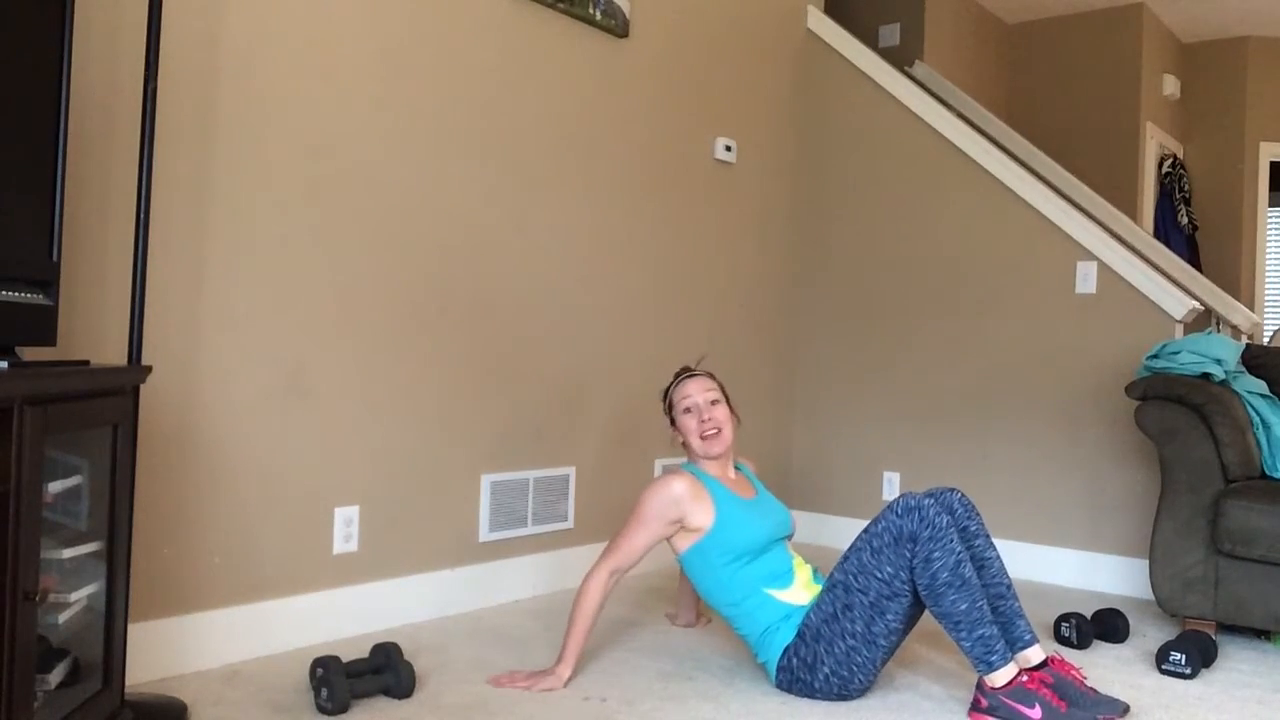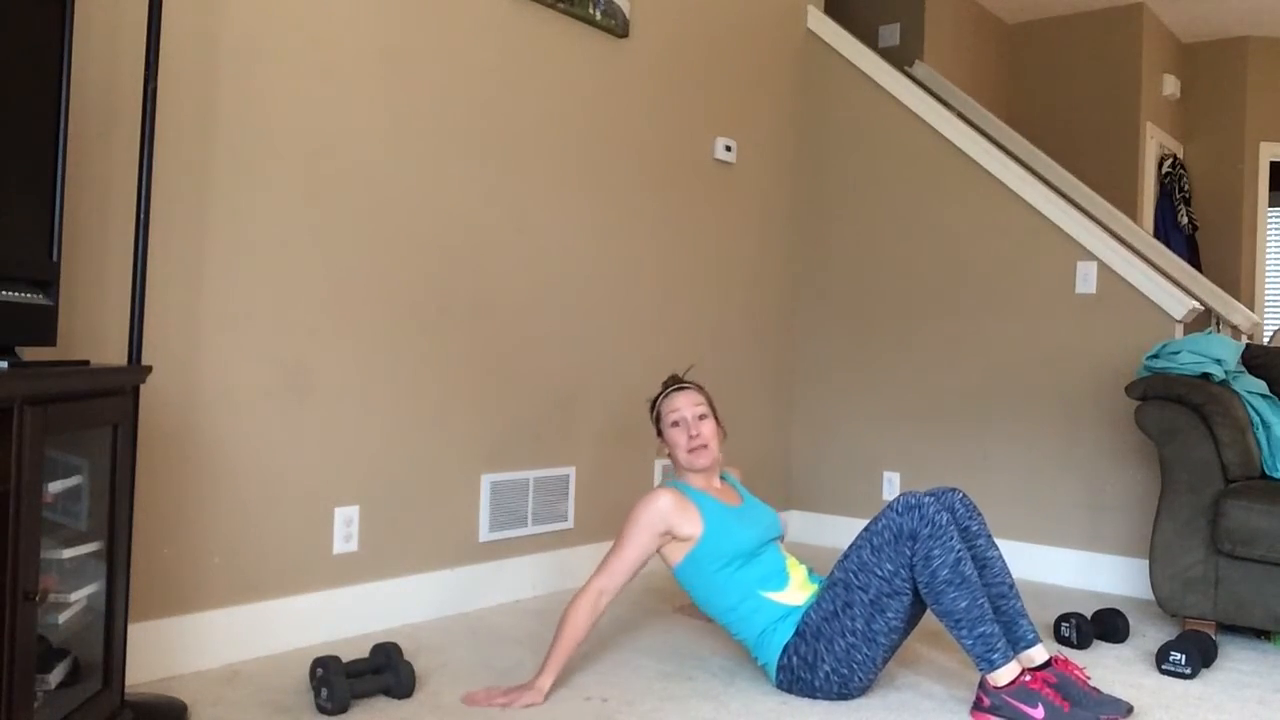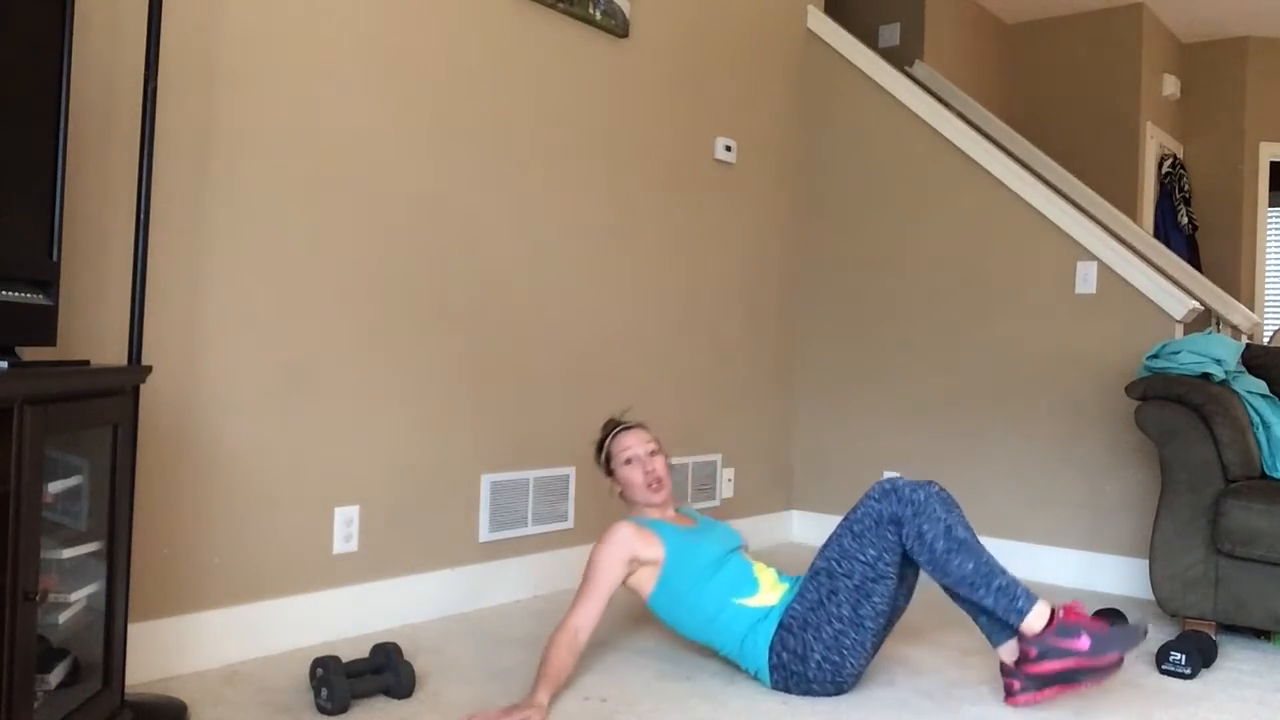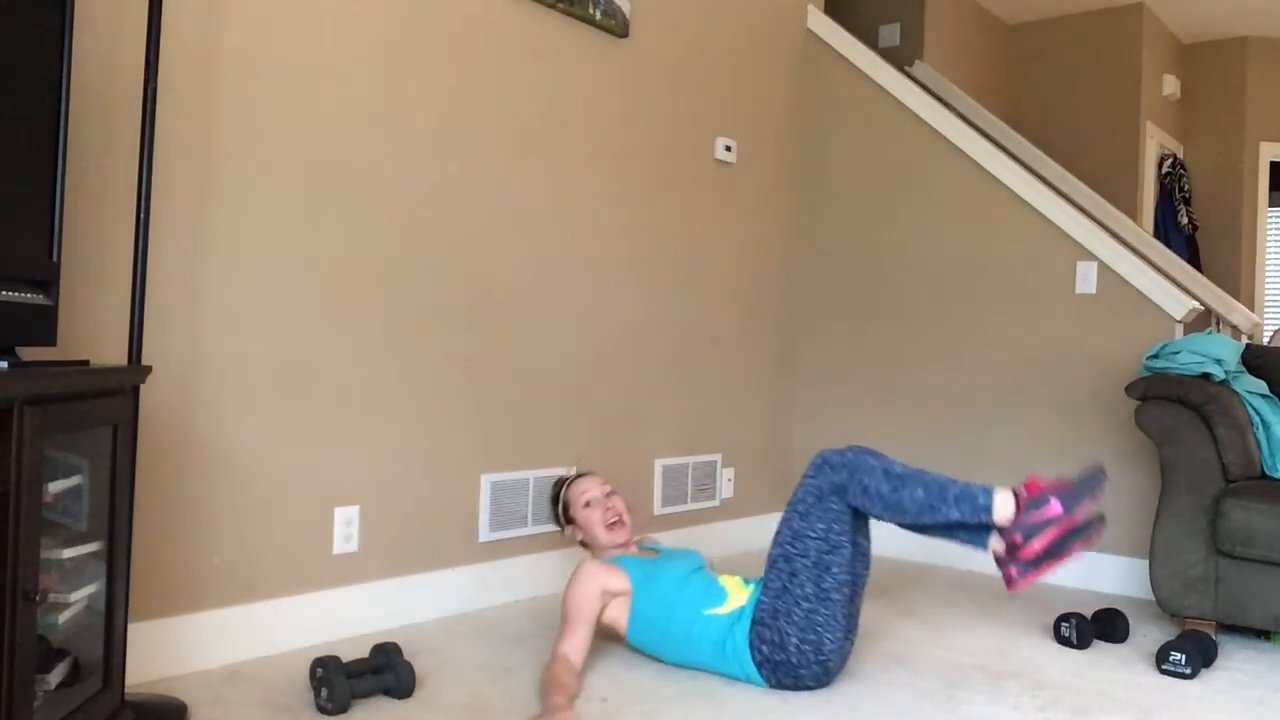
dt=0.4s
person 1, frame 1
left shoulder: (746, 473)
right shoulder: (678, 490)
right elbow: (605, 571)
left wrist: (688, 613)
left hip: (833, 629)
right hip: (809, 659)
left knee: (948, 504)
right knee: (916, 517)
left ankle: (1031, 662)
person 1, frame 2
left shoulder: (730, 484)
right shoulder: (666, 505)
right elbow: (598, 591)
left hip: (829, 623)
right hip: (810, 660)
left knee: (950, 504)
right knee: (917, 514)
left ankle: (1033, 660)
person 1, frame 3
left shoulder: (694, 521)
right shoulder: (627, 538)
right elbow: (576, 625)
left hip: (809, 622)
right hip: (797, 655)
left knee: (924, 496)
right knee: (894, 499)
left ankle: (1021, 652)
right ankle: (1037, 623)
person 1, frame 4
left shoulder: (656, 556)
right shoulder: (594, 576)
right elbow: (566, 655)
left hip: (805, 634)
right hip: (781, 647)
left knee: (852, 467)
right knee: (836, 471)
left ankle: (1007, 544)
right ankle: (1013, 514)
